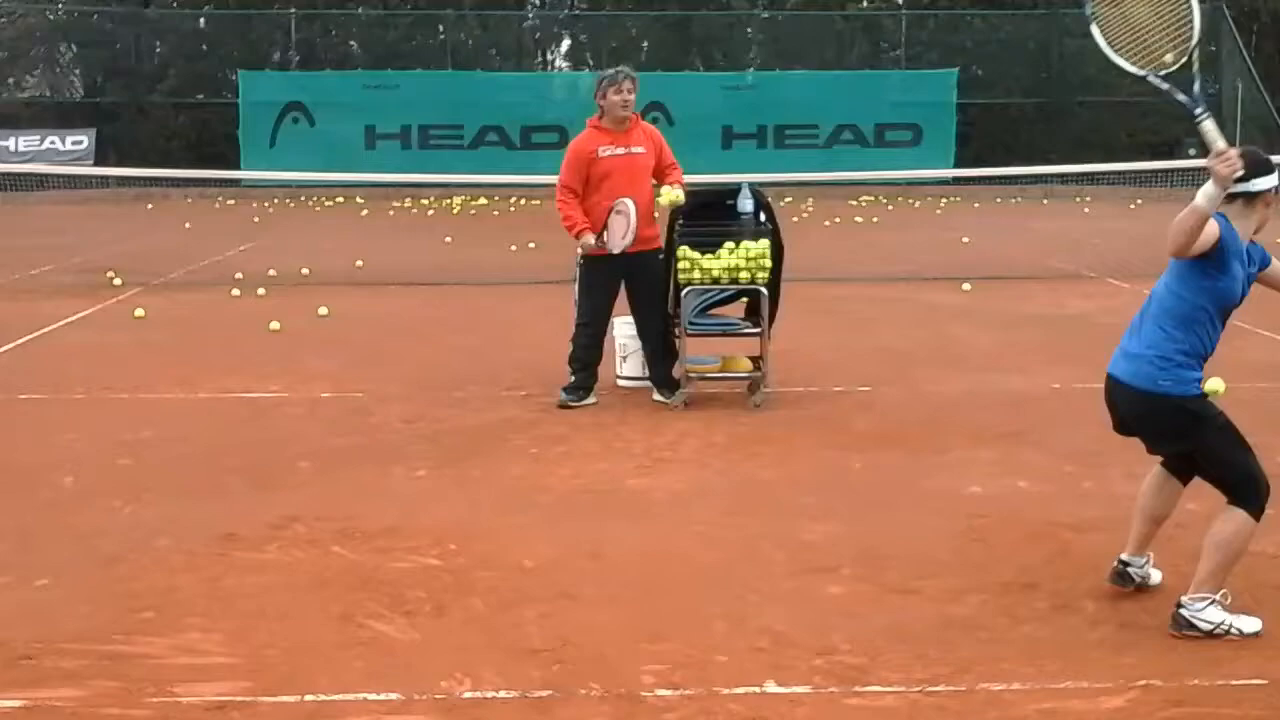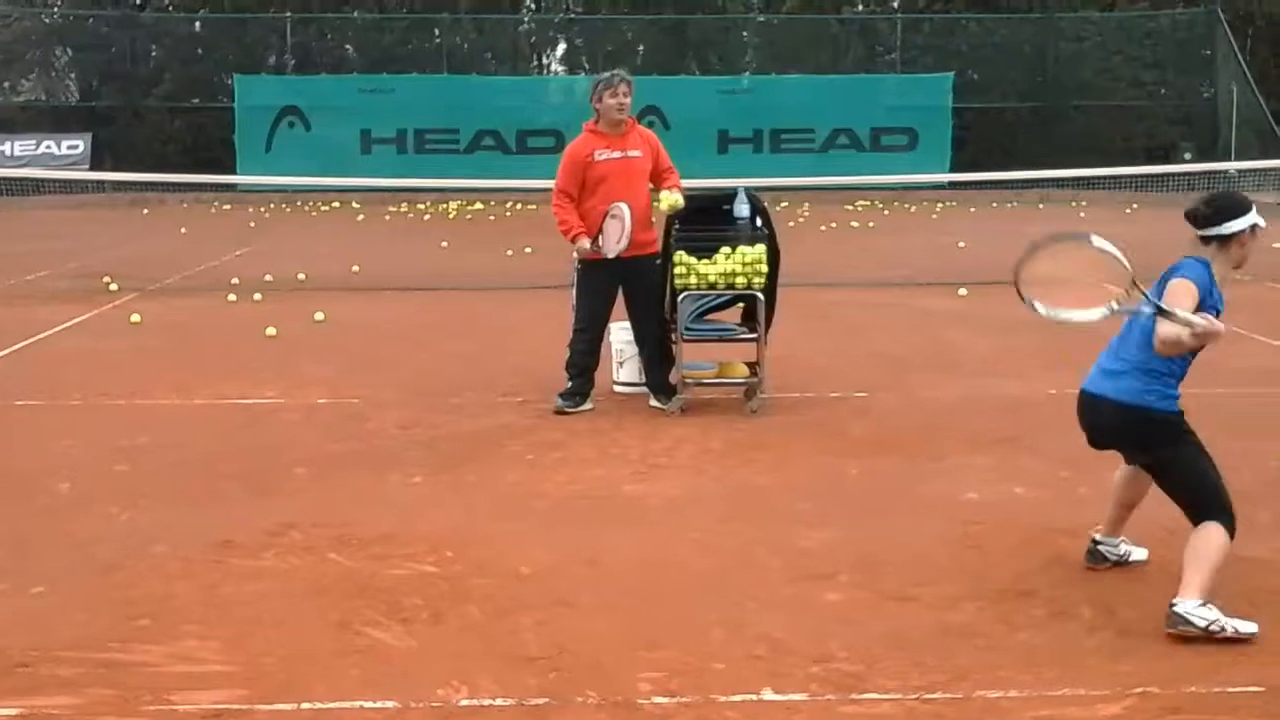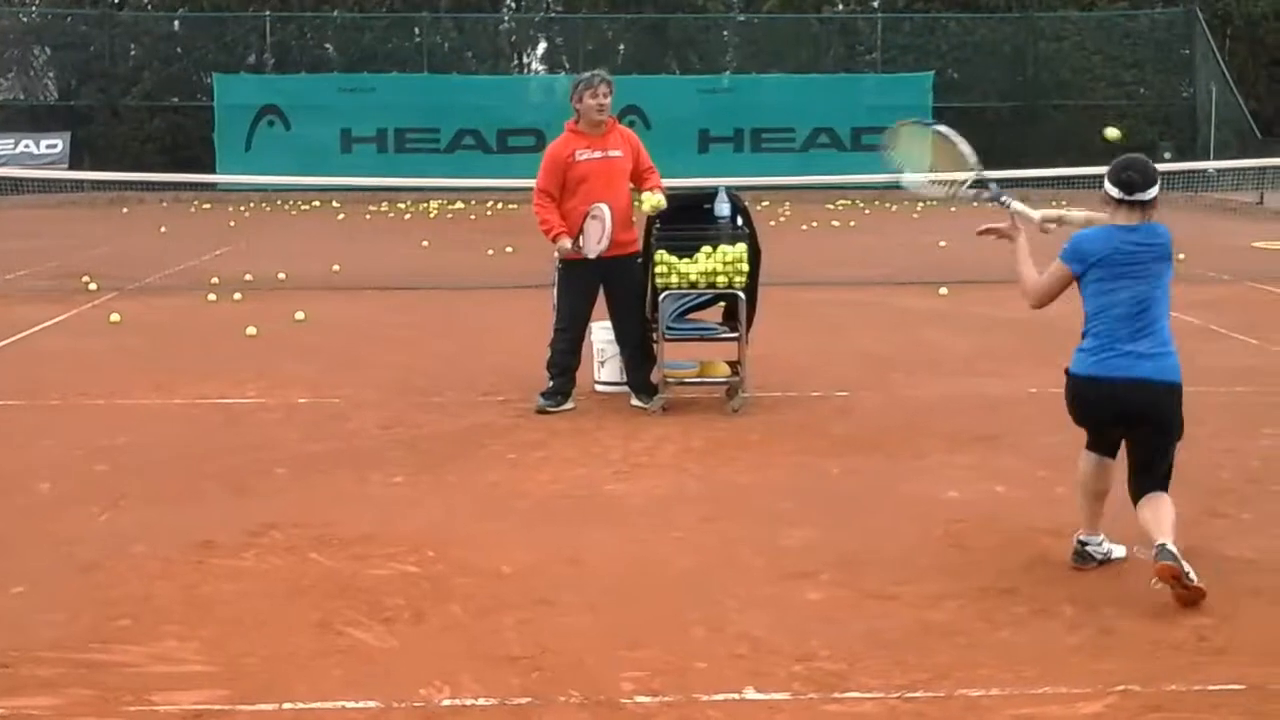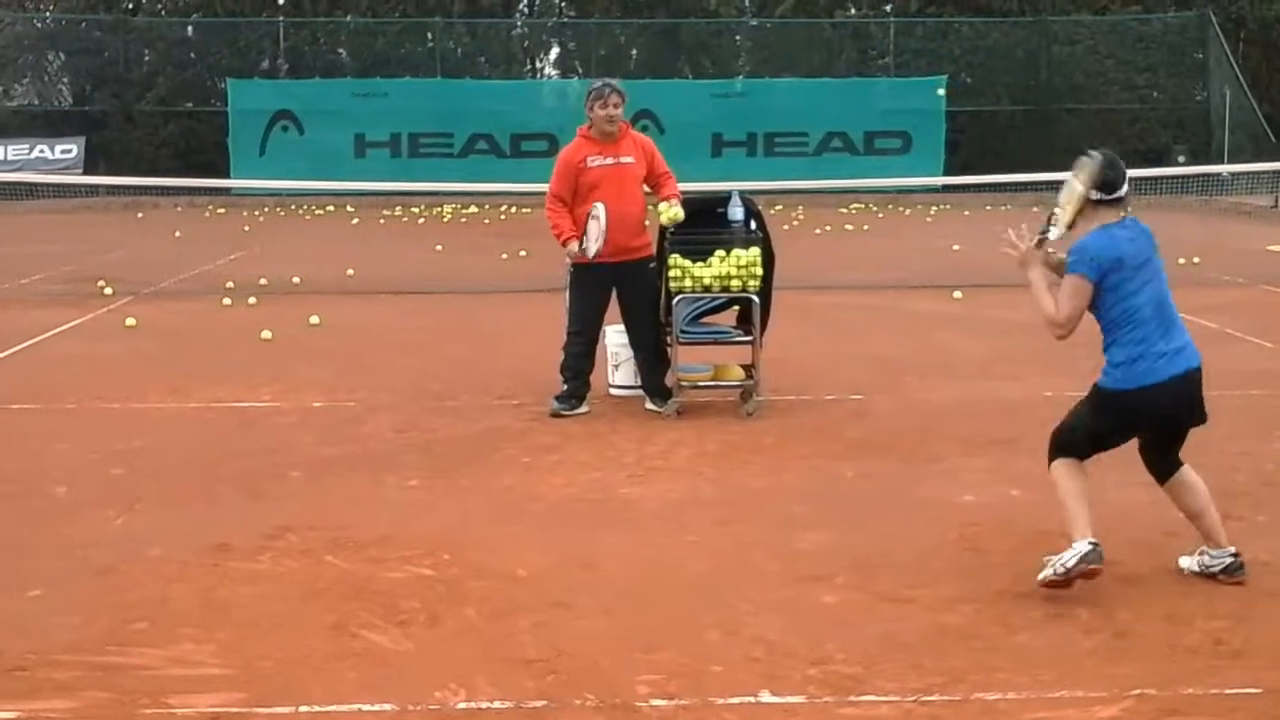
dt=0.3s
person 1, frame 1
right shoulder: (1215, 231)
right elbow: (1181, 243)
right wrist: (1212, 187)
left hip: (1128, 381)
right hip: (1164, 392)
left knee: (1182, 460)
left ankle: (1131, 564)
right ankle: (1198, 607)
person 1, frame 2
left shoulder: (1207, 281)
right shoulder: (1191, 277)
right elbow: (1165, 340)
right wrist: (1197, 334)
left hip: (1099, 400)
right hip: (1142, 409)
left knee: (1147, 455)
right knee: (1214, 513)
left ankle: (1106, 543)
right ankle: (1190, 607)
person 1, frame 3
left shoulder: (1083, 245)
right shoulder: (1162, 240)
left elbow: (1037, 298)
left wrist: (1020, 239)
right wrist: (1062, 216)
left hip: (1094, 380)
right hip: (1158, 385)
left knee: (1102, 444)
right knee: (1152, 489)
left ankle: (1089, 543)
right ankle: (1166, 550)
person 1, frame 4
left shoulder: (1087, 251)
right shoulder: (1139, 232)
left elbow: (1060, 326)
left wrist: (1032, 268)
right wrist: (1048, 259)
left hip: (1131, 387)
right hip: (1183, 376)
left knee: (1065, 450)
right knee: (1165, 459)
left ankle: (1082, 548)
right ankle: (1222, 554)
person 2, frame 1
left shoulder: (650, 135)
right shoulder: (583, 143)
left elbow: (670, 170)
right elbow: (567, 194)
left wrist: (674, 187)
right wrist: (582, 231)
left hip: (646, 247)
right hip: (600, 250)
left knee: (655, 320)
right knee: (591, 322)
left ankle: (664, 383)
right ankle: (581, 385)
person 2, frame 2
left shoulder: (647, 139)
right shoulder: (580, 148)
left elbow: (666, 173)
right elbow: (563, 198)
left wrist: (672, 191)
right wrist: (577, 235)
left hip: (643, 252)
right hip: (596, 255)
left knee: (653, 325)
right knee: (588, 327)
left ankle: (661, 389)
right ankle: (577, 391)
person 2, frame 3
left shoulder: (627, 138)
right shoulder: (561, 147)
left elbow: (646, 173)
right elbow: (544, 198)
left wrist: (654, 191)
right wrist: (558, 235)
left hip: (624, 251)
right hip: (577, 255)
left knee: (634, 325)
right knee: (569, 326)
left ankle: (642, 388)
right ankle: (559, 391)
person 2, frame 4
left shoulder: (641, 144)
right shoulder: (573, 153)
left elbow: (663, 178)
right elbow: (556, 203)
left wrist: (671, 200)
right wrist: (568, 239)
left hip: (637, 256)
right hip: (590, 259)
left knee: (647, 329)
right knee: (582, 331)
left ankle: (656, 391)
right ankle: (573, 394)
